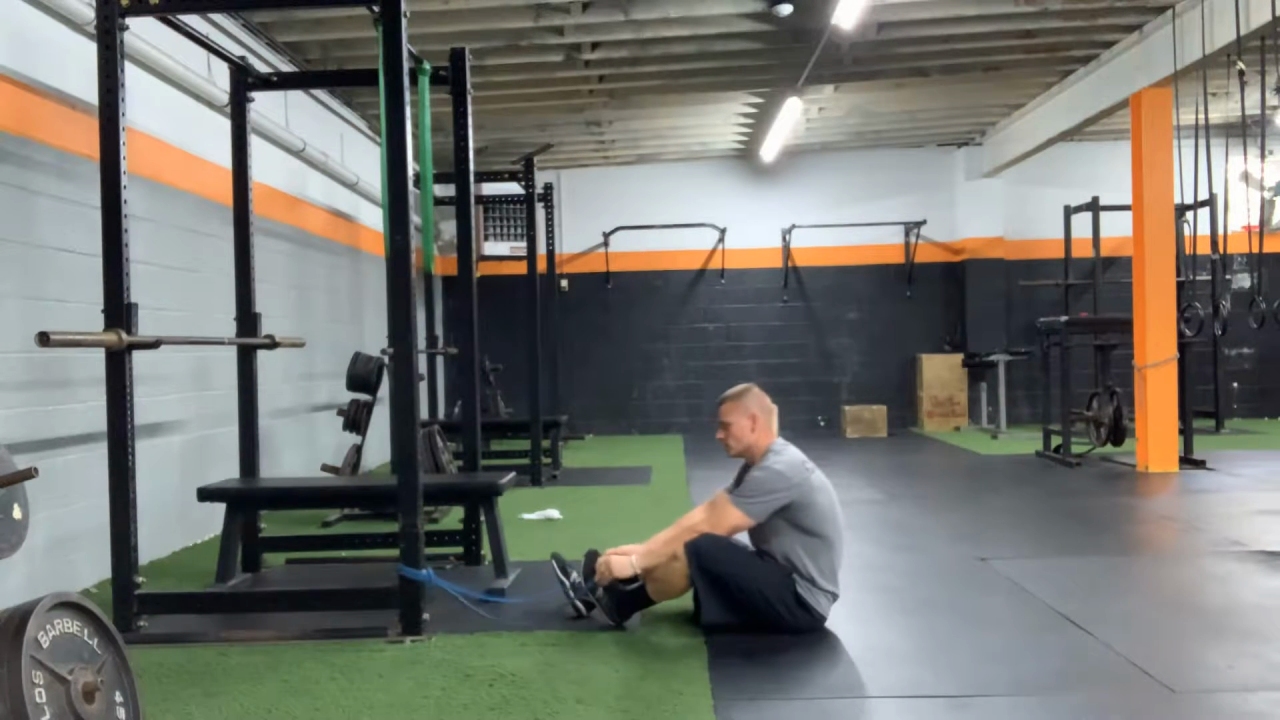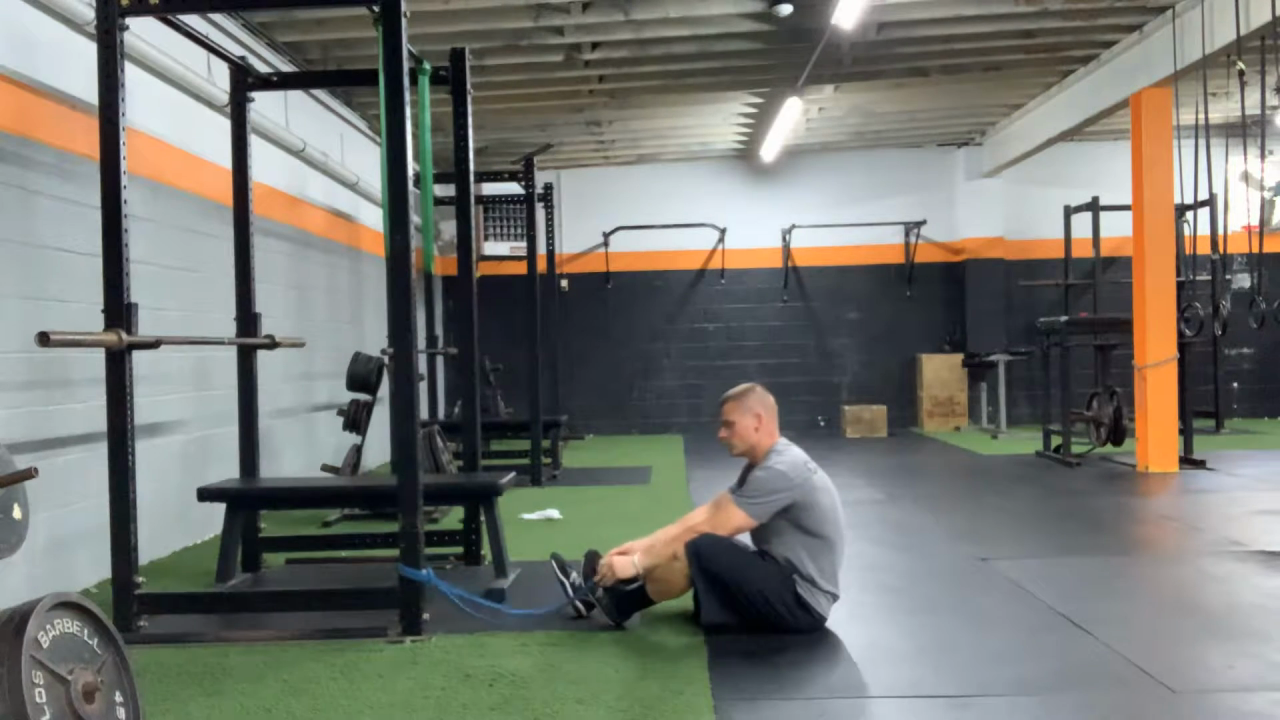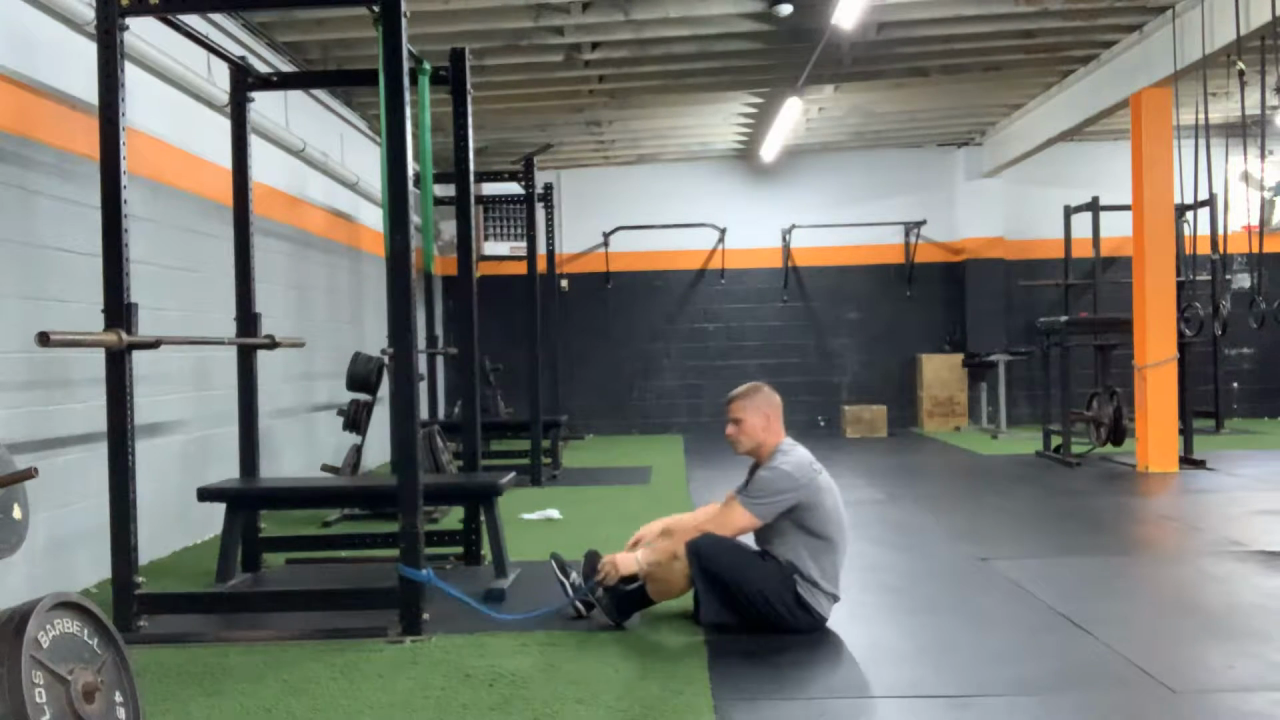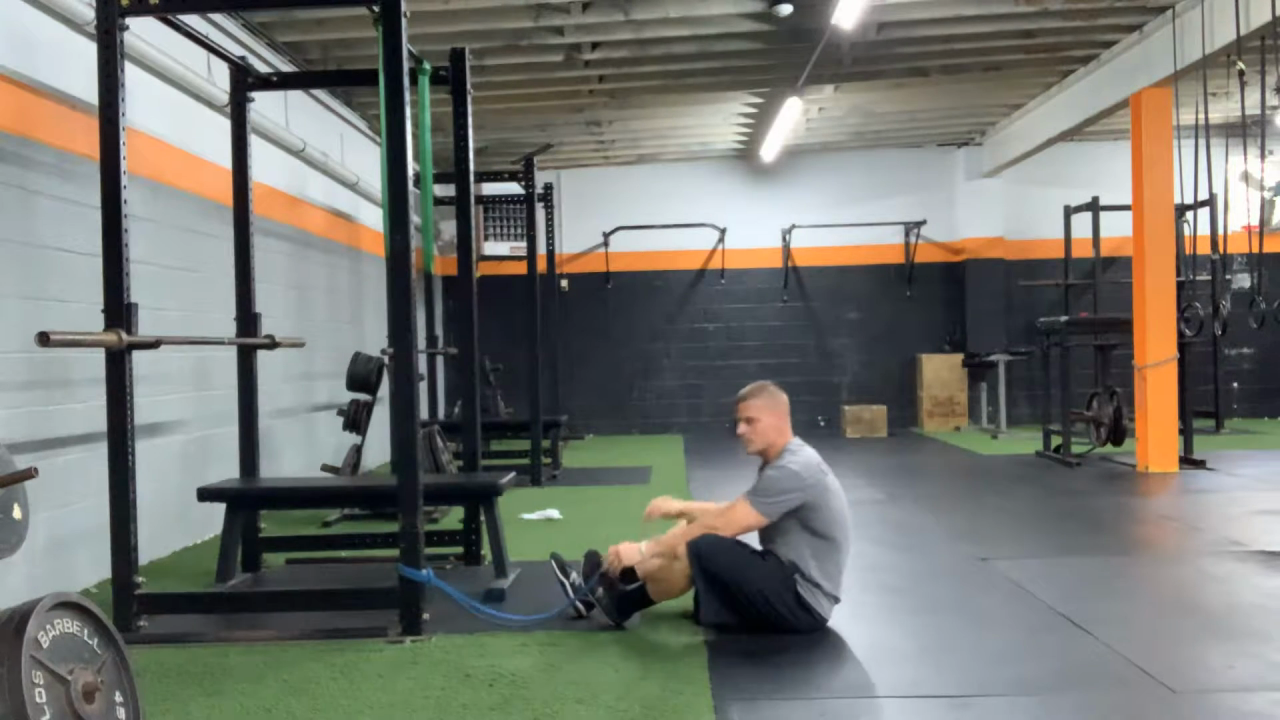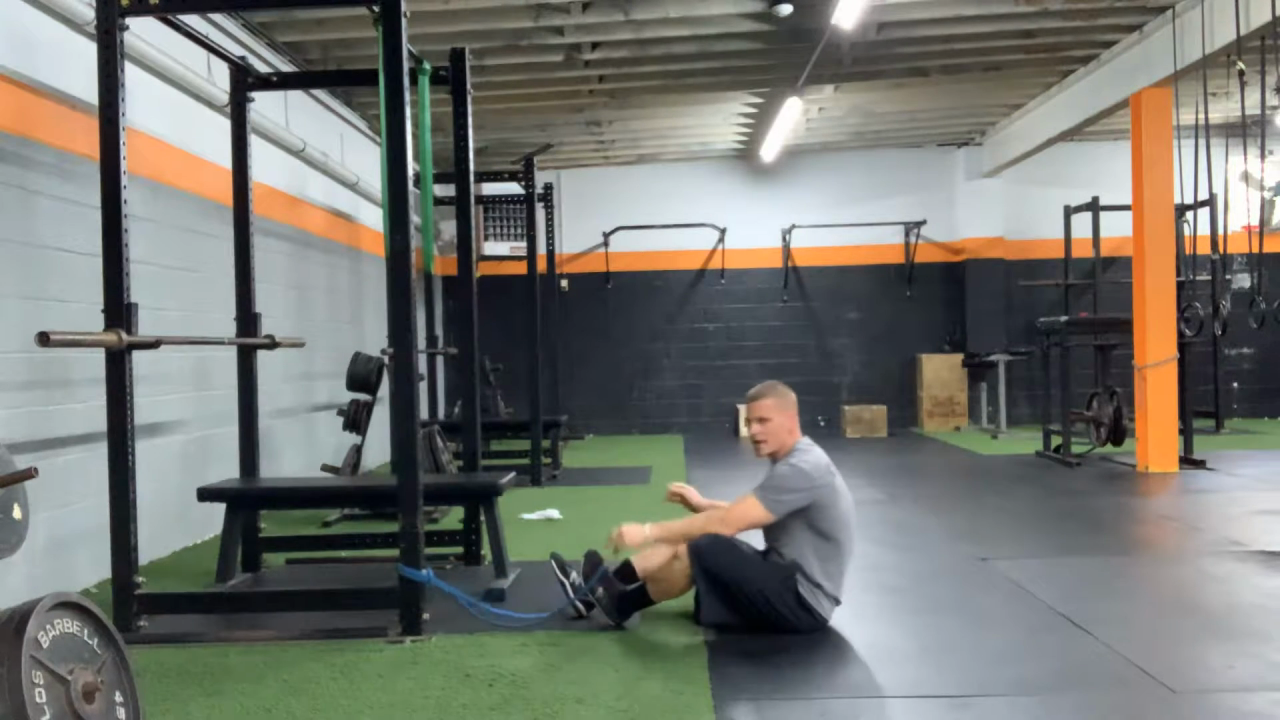
dt=0.1s
person 1, frame 1
left shoulder: (778, 471)
right shoulder: (764, 463)
left elbow: (707, 528)
right elbow: (707, 512)
left wrist: (635, 563)
right wrist: (643, 549)
left hip: (801, 602)
right hip: (784, 579)
left knee: (696, 549)
right knee: (684, 543)
left ankle: (620, 604)
right ankle: (600, 589)
person 1, frame 2
left shoulder: (780, 472)
right shoulder: (769, 463)
left elbow: (709, 529)
right elbow: (712, 512)
left wrist: (637, 562)
right wrist: (645, 543)
left hip: (800, 602)
right hip: (783, 578)
left knee: (696, 550)
right knee: (683, 543)
left ankle: (619, 604)
right ankle: (599, 588)
person 1, frame 3
left shoulder: (786, 471)
right shoulder: (774, 462)
left elbow: (715, 528)
right elbow: (723, 510)
left wrist: (640, 559)
right wrist: (664, 524)
left hip: (801, 602)
right hip: (785, 578)
left knee: (696, 549)
right knee: (685, 540)
left ankle: (619, 604)
right ankle: (599, 587)
person 1, frame 4
left shoulder: (792, 471)
right shoulder: (784, 461)
left elbow: (721, 527)
right elbow: (735, 514)
left wrist: (644, 550)
right wrist: (684, 508)
left hip: (801, 603)
right hip: (786, 579)
left knee: (696, 550)
right knee: (686, 538)
left ankle: (620, 604)
right ankle: (599, 588)
person 1, frame 5
left shoulder: (800, 469)
right shoulder: (792, 460)
left elbow: (727, 524)
right elbow: (741, 513)
left wrist: (648, 533)
right wrist: (701, 504)
left hip: (802, 603)
right hip: (789, 579)
left knee: (698, 549)
right knee: (685, 539)
left ankle: (620, 604)
right ankle: (600, 588)
